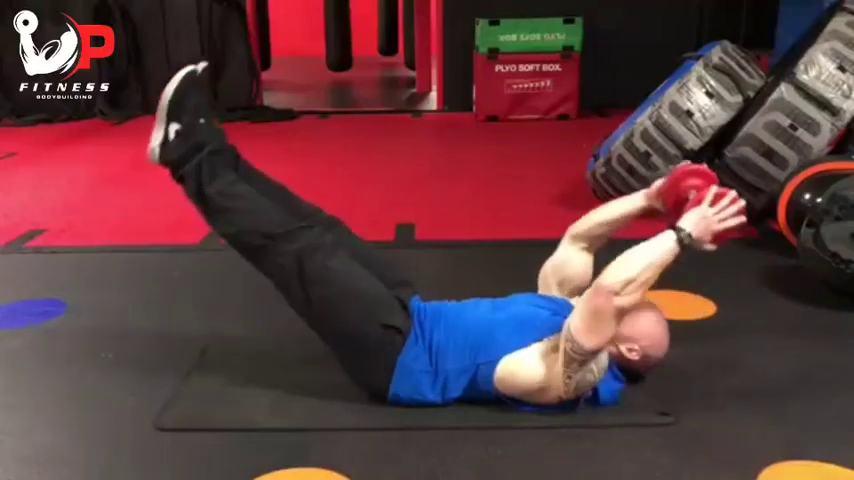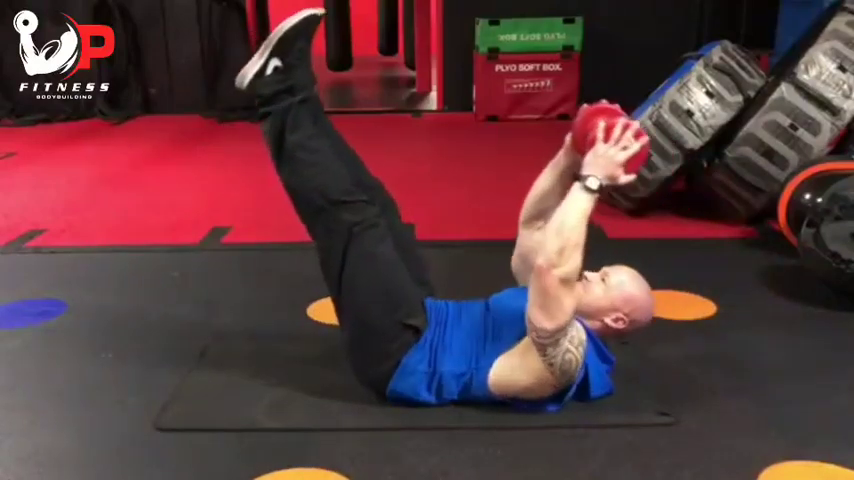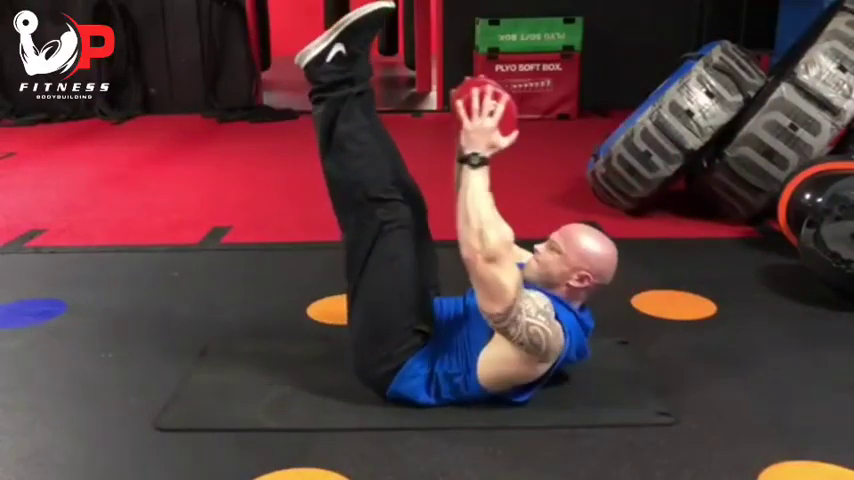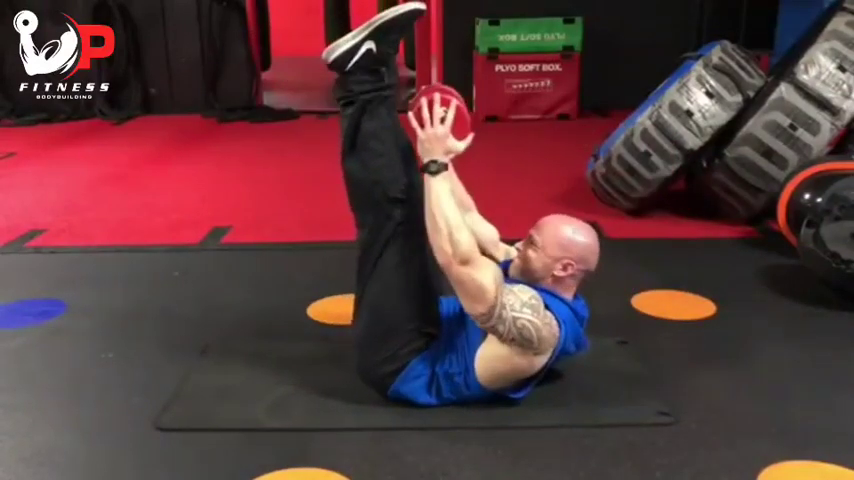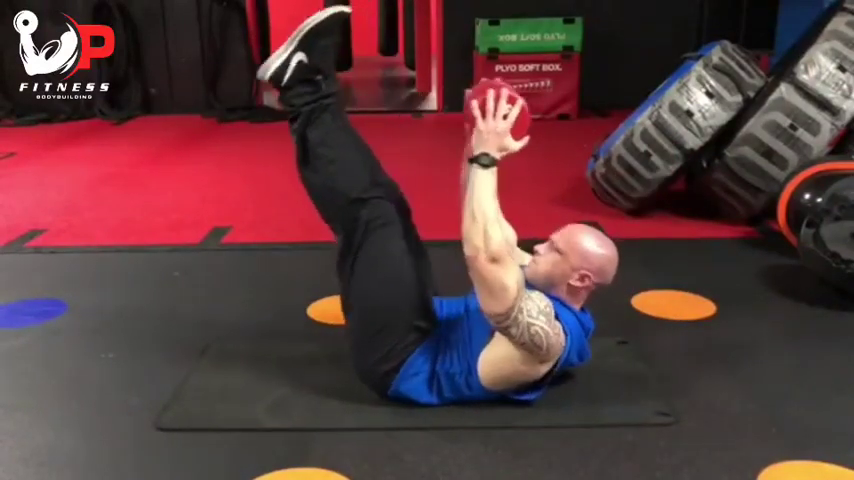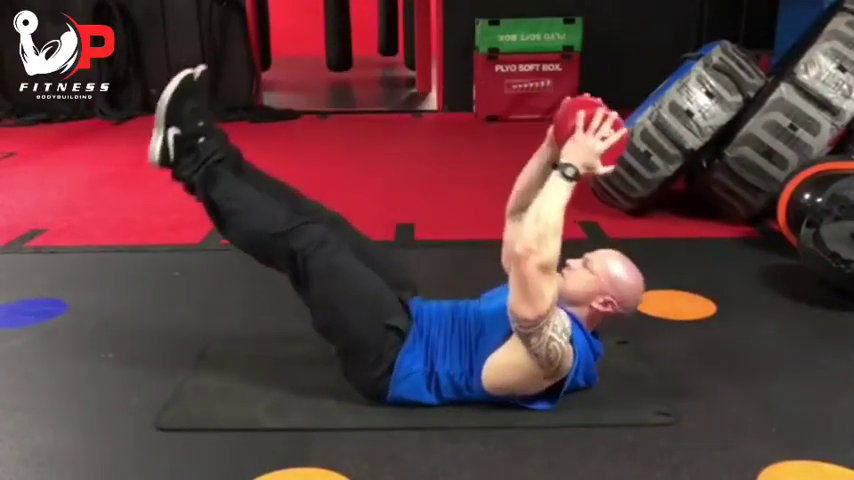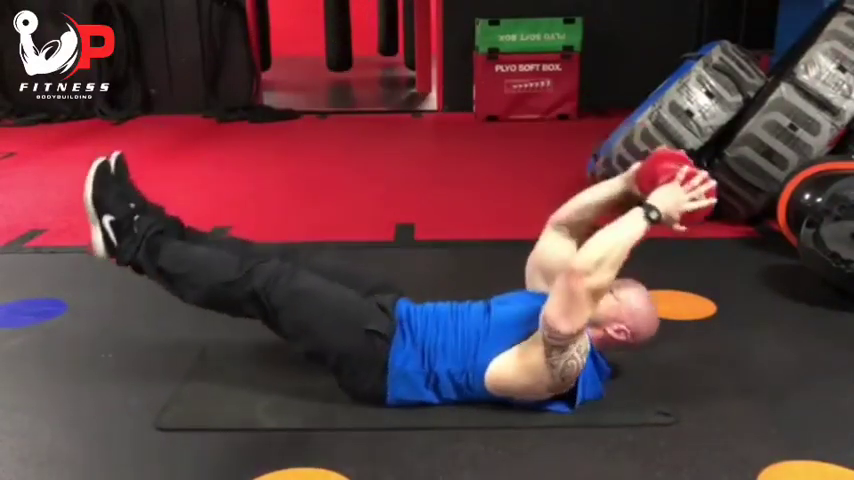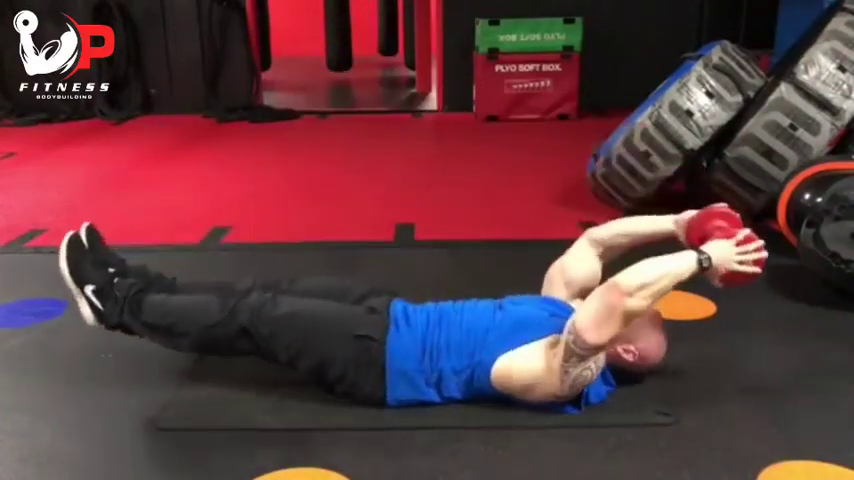
dt=0.5s
person 1, frame 1
left shoulder: (585, 374)
right shoulder: (574, 318)
left elbow: (611, 293)
right elbow: (579, 238)
left wrist: (680, 235)
right wrist: (651, 198)
left hip: (399, 362)
right hip: (414, 320)
left knee: (304, 249)
right knee: (321, 233)
left ankle: (197, 159)
right ankle: (204, 155)
person 1, frame 2
left shoulder: (567, 356)
right shoulder: (554, 310)
left elbow: (553, 269)
right elbow: (534, 222)
left wrist: (592, 181)
right wrist: (573, 157)
left hip: (401, 357)
right hip: (425, 320)
left knee: (353, 218)
right knee: (370, 207)
left ankle: (285, 102)
right ankle: (289, 95)
person 1, frame 3
left shoulder: (541, 329)
right shoulder: (540, 283)
left elbow: (482, 255)
right elbow: (492, 231)
left wrist: (474, 159)
right wrist: (475, 147)
left hip: (399, 362)
right hip: (424, 332)
left knee: (384, 213)
right knee: (402, 206)
left ankle: (341, 84)
person 1, frame 4
left shoulder: (535, 324)
right shoulder: (532, 279)
left elbow: (457, 259)
right elbow: (470, 222)
left wrist: (433, 164)
right wrist: (442, 158)
left hip: (401, 363)
left knee: (397, 214)
right knee: (412, 207)
left ankle: (368, 88)
person 1, frame 5
left shoulder: (545, 331)
right shoulder: (546, 292)
left elbow: (484, 255)
right elbow: (487, 224)
left wrist: (485, 159)
right wrist: (479, 145)
left hip: (401, 360)
right hip: (426, 328)
left knee: (369, 216)
right knee: (385, 206)
left ankle: (307, 99)
right ankle: (308, 91)
person 1, frame 6
left shoulder: (557, 348)
right shoulder: (555, 308)
left elbow: (531, 257)
right elbow: (519, 218)
left wrist: (568, 170)
right wrist: (553, 151)
left hip: (393, 361)
right hip: (415, 320)
left knee: (308, 245)
right knee: (324, 228)
left ankle: (200, 165)
right ankle: (205, 154)
person 1, frame 7
left shoulder: (566, 364)
right shoulder: (557, 309)
left elbow: (583, 272)
right elbow: (562, 227)
left wrist: (650, 214)
right wrist: (628, 184)
left hip: (388, 359)
right hip: (399, 317)
left knee: (269, 287)
right knee: (285, 264)
left ankle: (136, 243)
right ankle: (150, 232)
person 1, frame 8
left shoulder: (570, 372)
right shoulder: (564, 307)
left elbow: (620, 290)
right elbow: (595, 241)
left wrist: (700, 259)
right wrist: (679, 226)
left hip: (386, 360)
right hip: (395, 316)
left knee: (257, 321)
right knee: (271, 296)
left ankle: (123, 305)
right ankle: (132, 290)
